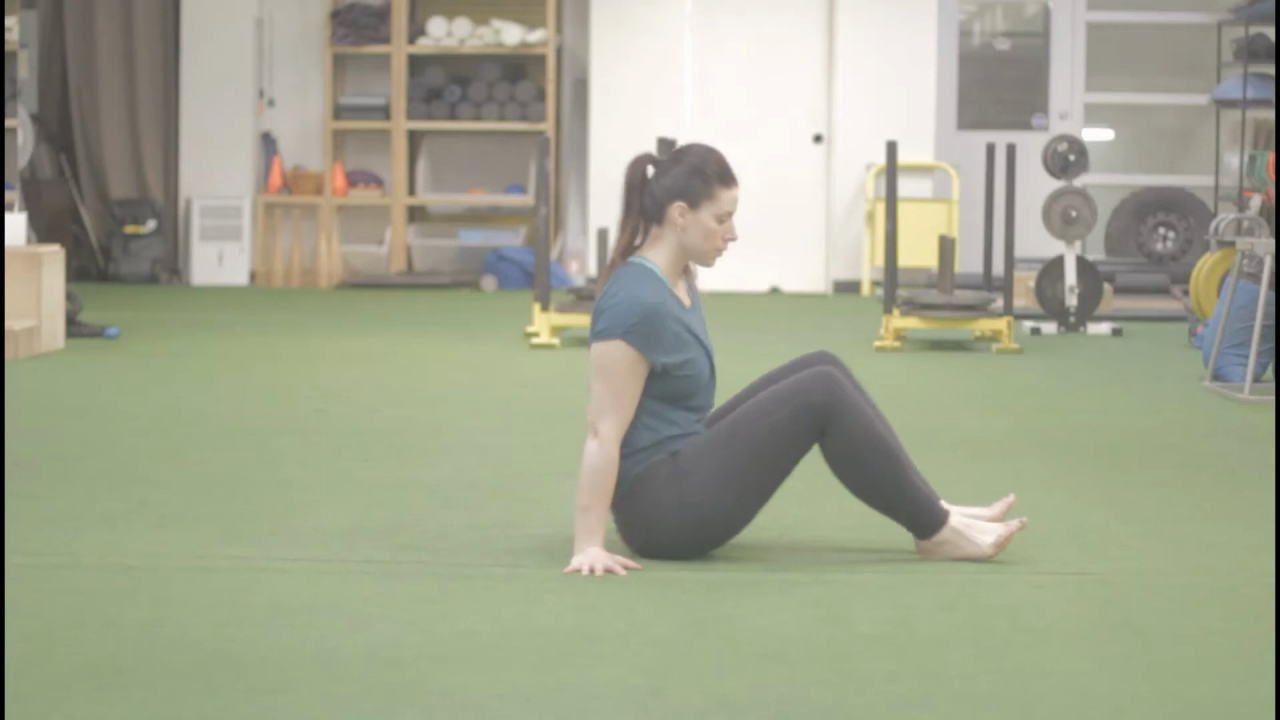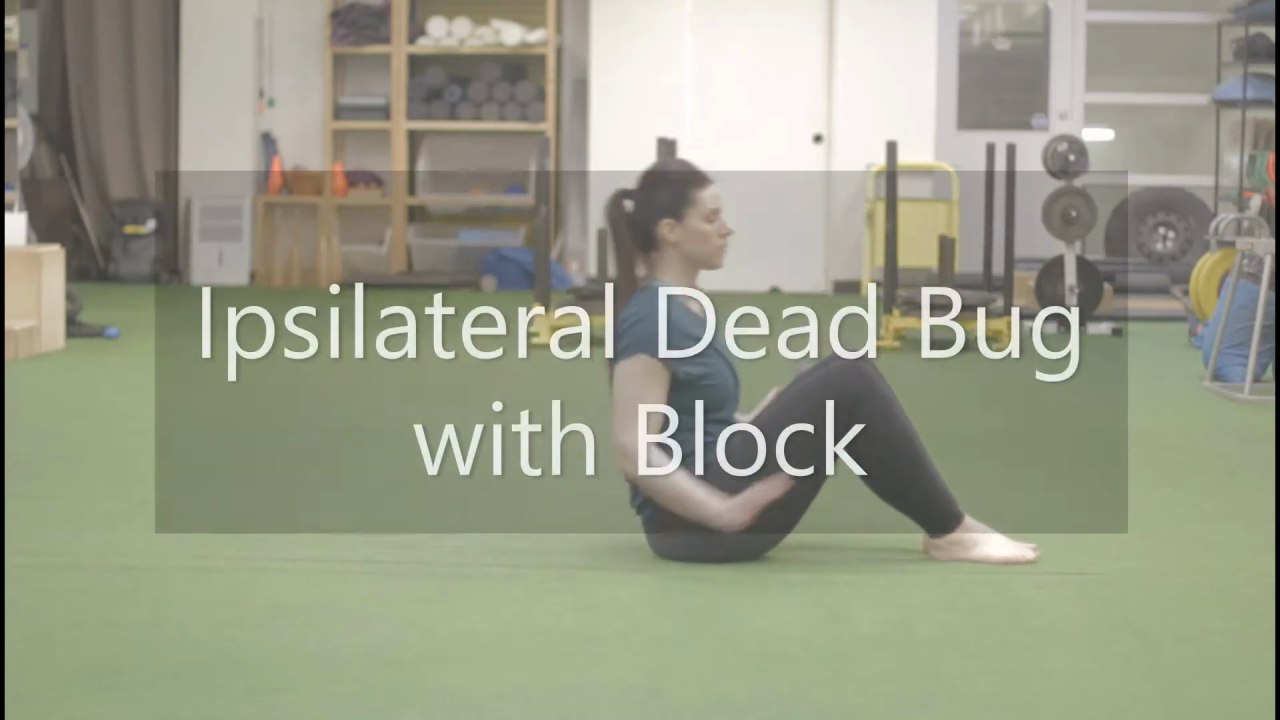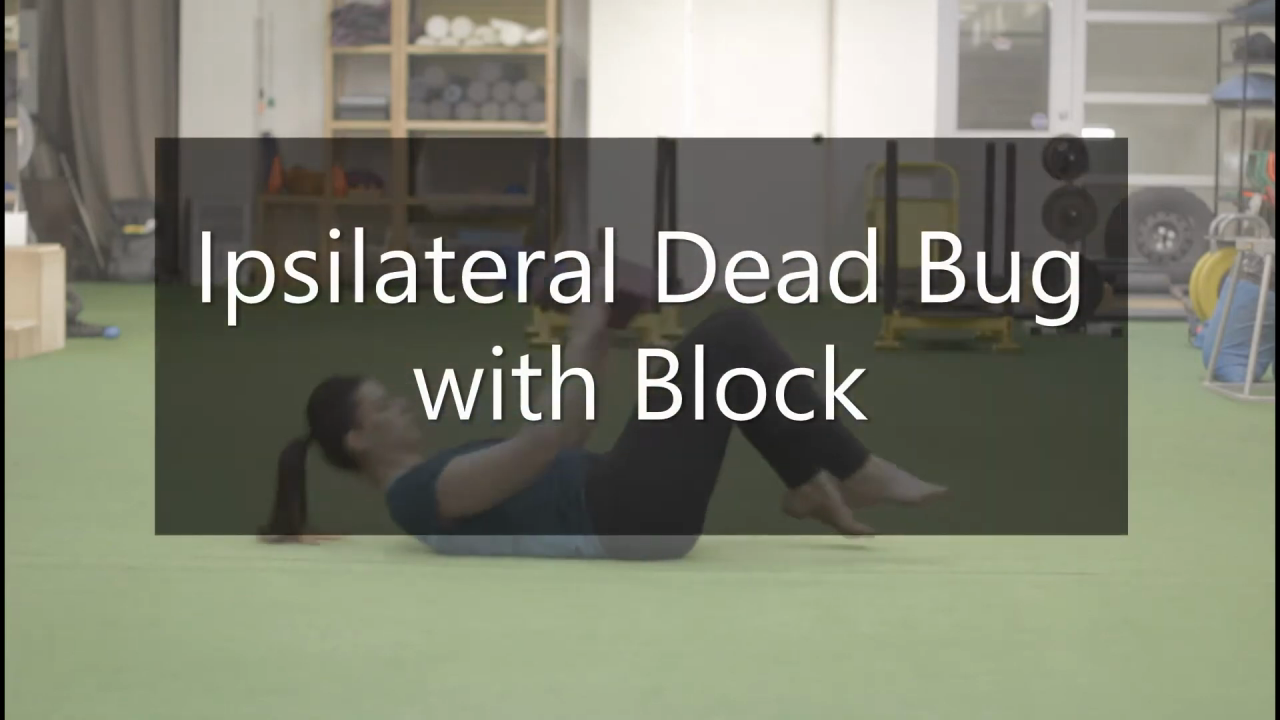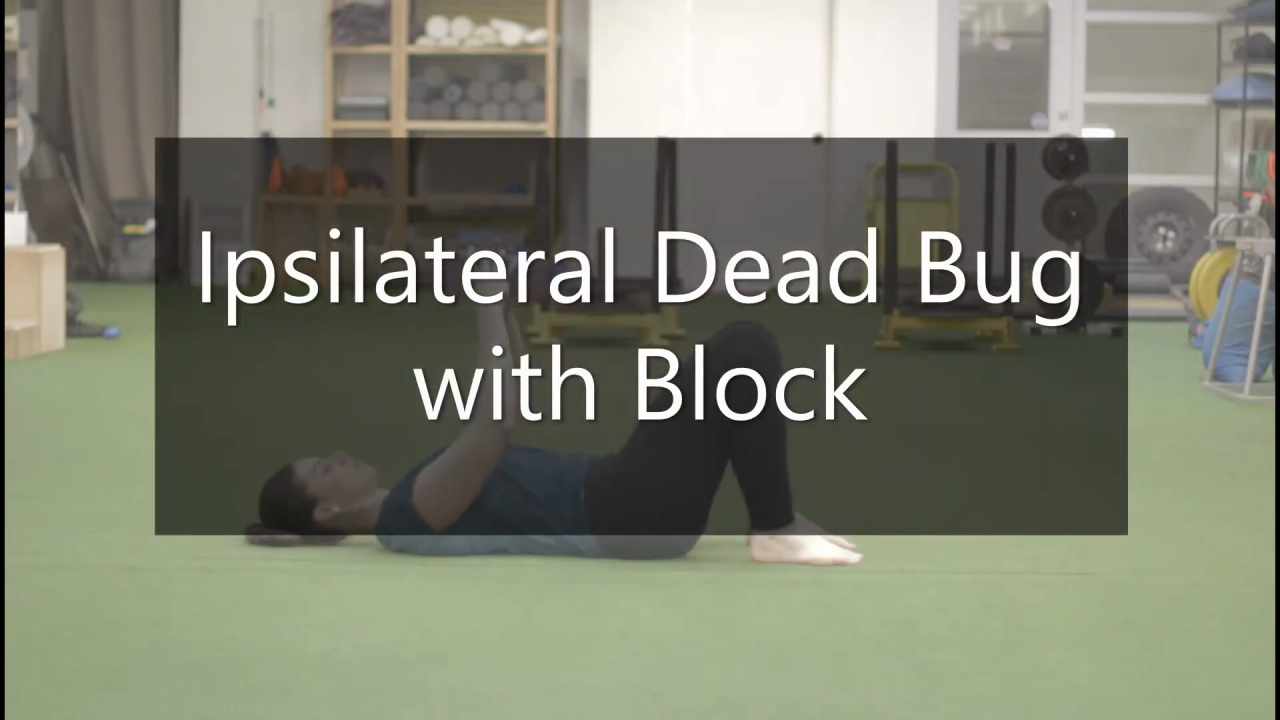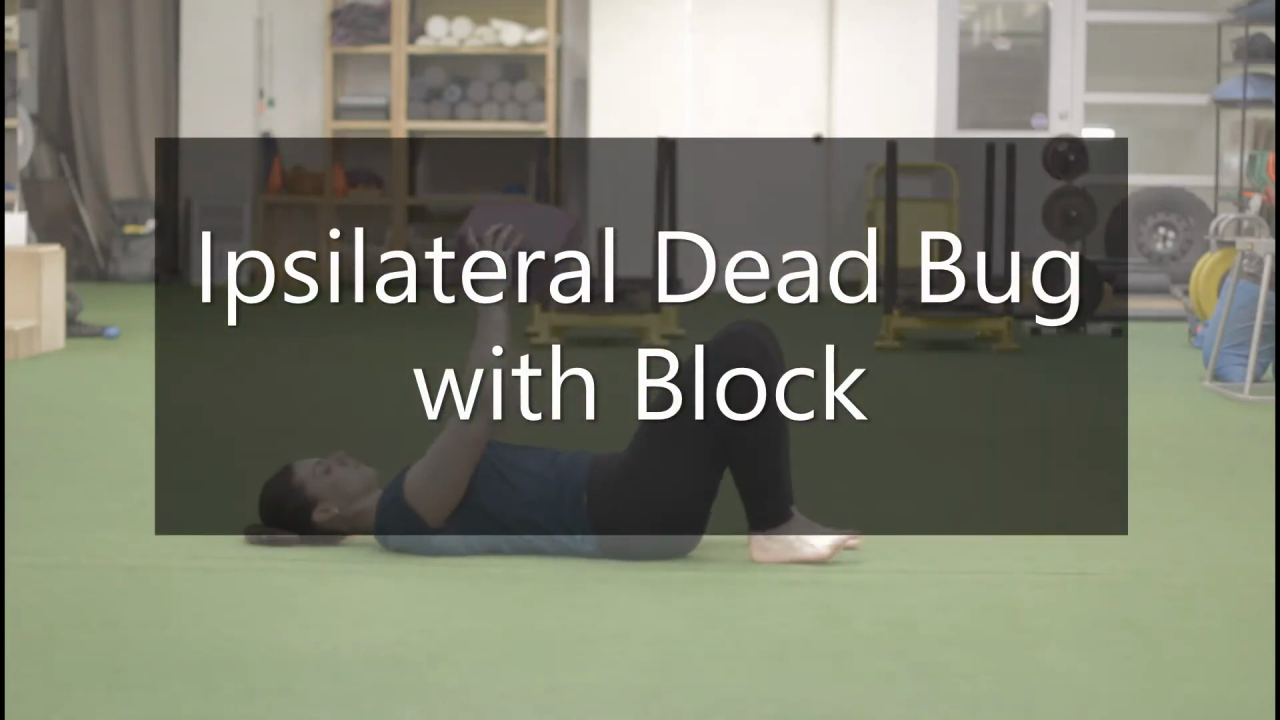
dt=0.7s
person 1, frame 1
left shoulder: (675, 278)
right shoulder: (637, 302)
right elbow: (602, 432)
right wrist: (589, 545)
left hip: (680, 470)
right hip: (660, 506)
left knee: (823, 369)
right knee: (822, 395)
left ankle: (932, 509)
right ankle: (936, 533)
person 1, frame 2
left shoulder: (677, 305)
right shoulder: (652, 320)
right elbow: (632, 449)
right wrist: (719, 512)
left hip: (724, 483)
right hip: (692, 522)
left knee: (847, 372)
right knee: (852, 384)
left ankle: (947, 523)
right ankle: (950, 535)
person 1, frame 3
left shoulder: (435, 473)
right shoulder: (427, 493)
left elbow: (560, 431)
right elbow: (550, 438)
left wrist: (591, 344)
right wrist: (582, 338)
left hip: (608, 502)
right hip: (623, 521)
left knee: (734, 328)
right knee: (732, 338)
left ankle: (810, 484)
right ankle: (856, 472)
person 1, frame 4
left shoulder: (422, 496)
right shoulder: (410, 518)
left elbow: (505, 408)
right elbow: (495, 424)
left wrist: (503, 304)
right wrist: (487, 311)
left hip: (622, 500)
right hip: (632, 519)
left knee: (745, 344)
right knee: (744, 356)
left ankle: (777, 519)
right ankle: (776, 531)
person 1, frame 5
left shoulder: (418, 496)
right shoulder: (406, 517)
left elbow: (485, 400)
right elbow: (478, 407)
left wrist: (496, 285)
right wrist: (490, 293)
left hip: (619, 497)
right hip: (631, 518)
left knee: (746, 342)
right knee: (742, 354)
left ankle: (777, 517)
right ankle: (774, 529)
